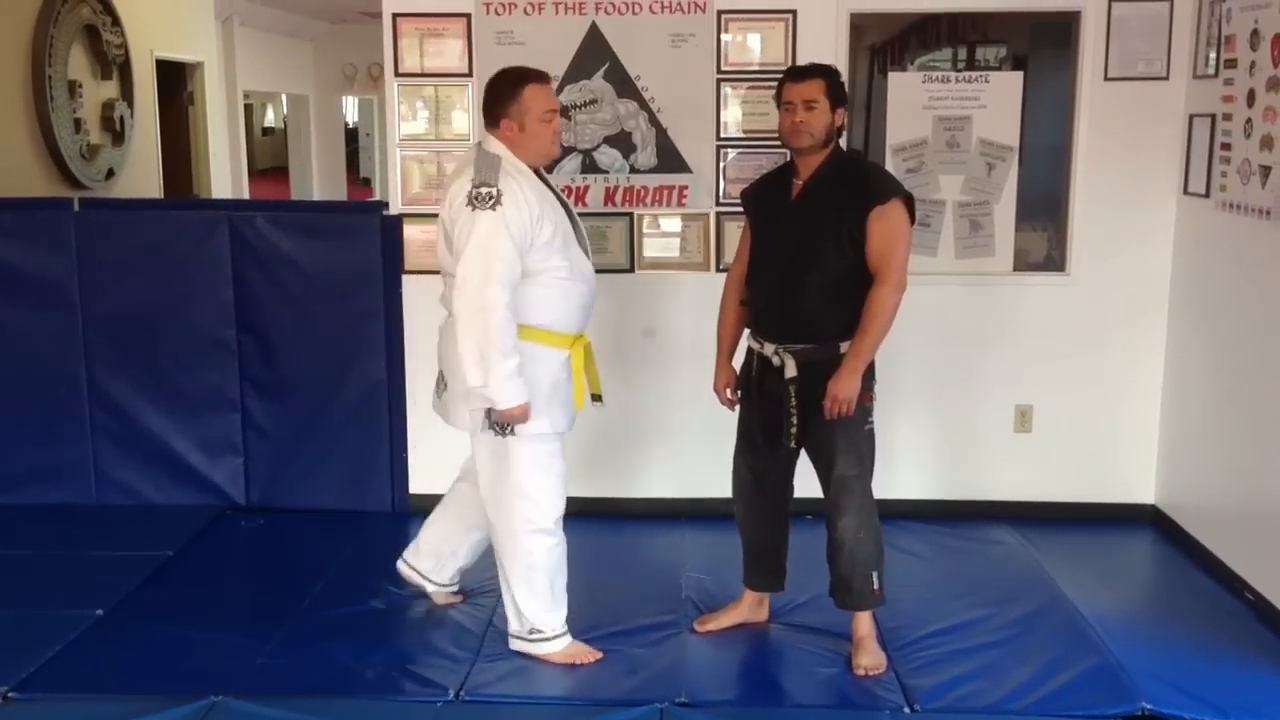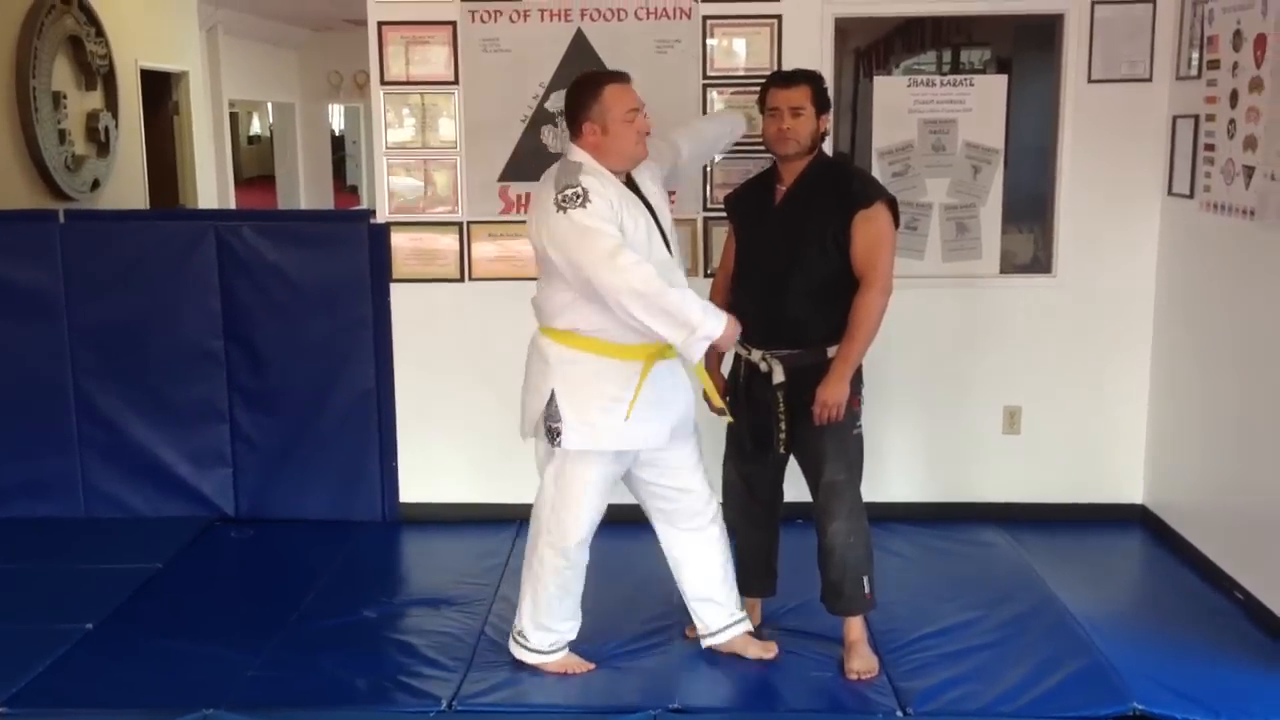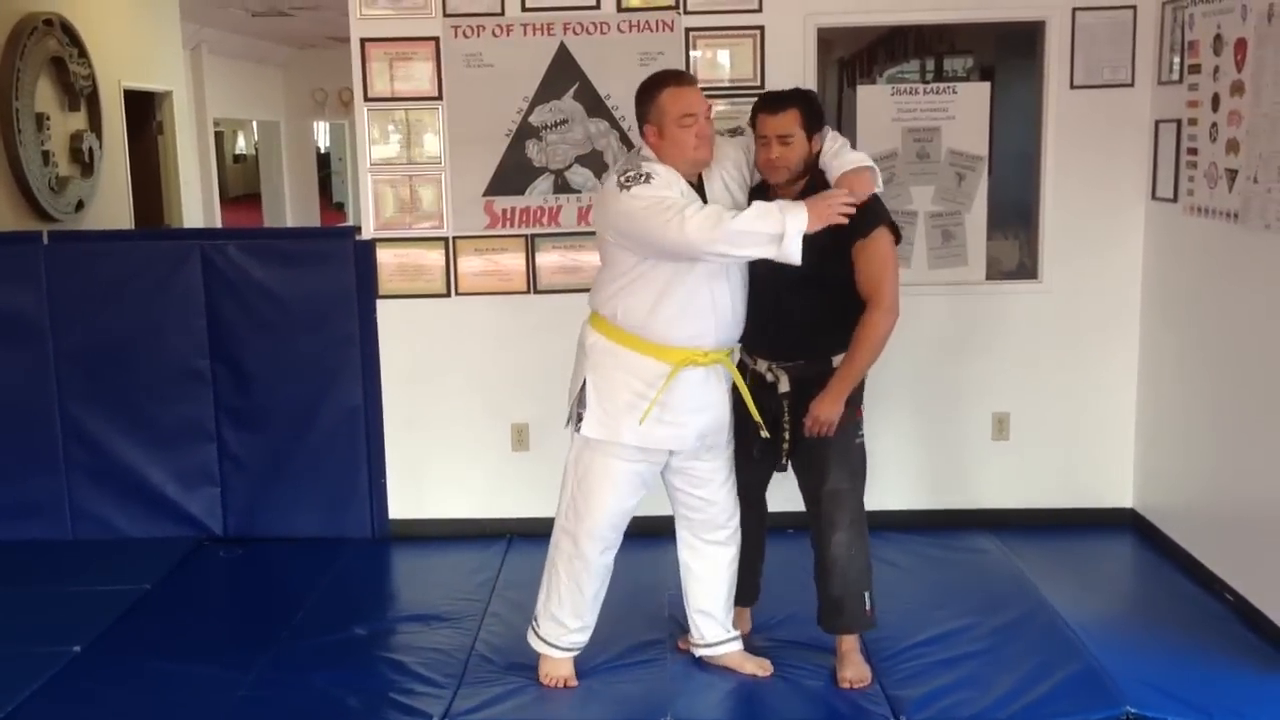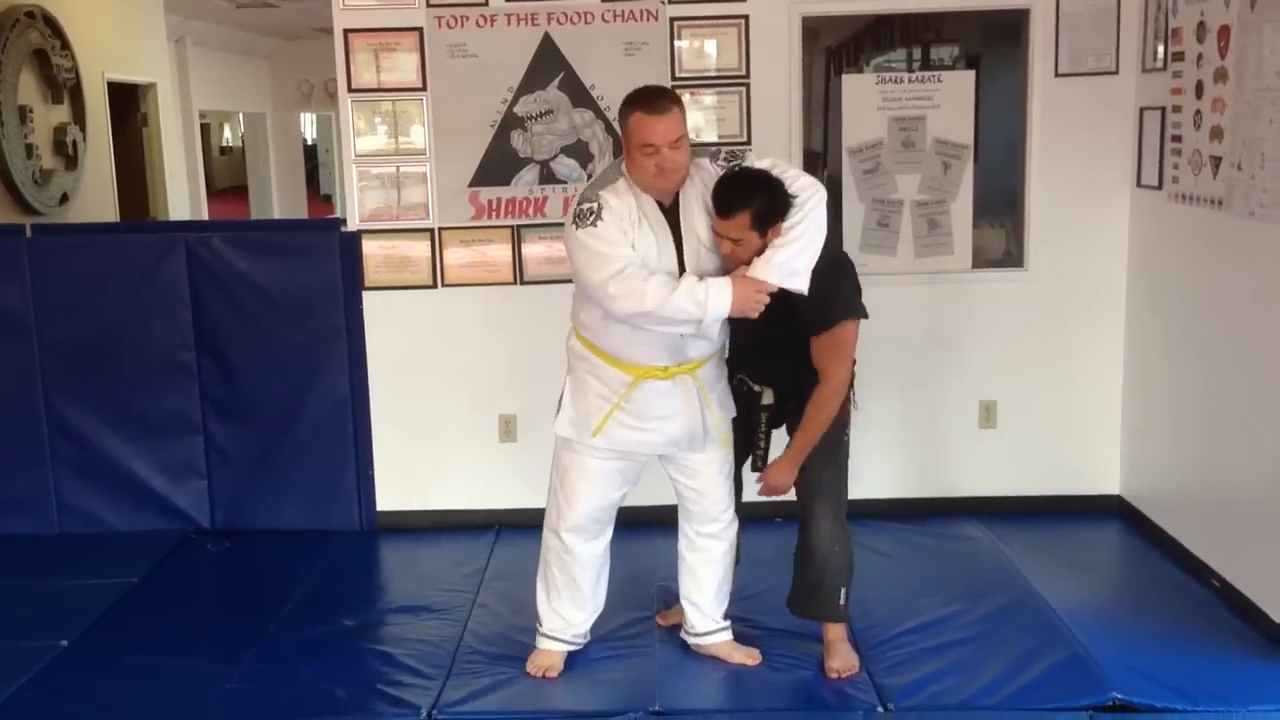
dt=0.5s
person 1, frame 1
left shoulder: (518, 174)
right shoulder: (490, 188)
right elbow: (481, 299)
right wrist: (504, 389)
left hip: (534, 361)
right hip: (504, 368)
left knee: (492, 481)
right knee: (532, 504)
left ankle: (429, 562)
right ankle: (540, 633)
person 1, frame 2
left shoulder: (634, 170)
right shoulder: (570, 196)
left elbow: (676, 148)
right elbow: (625, 280)
left wrist: (737, 121)
right wrist: (709, 324)
left hip: (650, 380)
right hip: (585, 384)
left knee: (691, 509)
right knee: (567, 524)
left ankle: (722, 624)
right ankle: (538, 642)
person 1, frame 3
left shoulder: (729, 159)
right shoulder: (631, 188)
right elbow: (698, 231)
left wrist: (850, 174)
right wrist: (800, 218)
left hip: (704, 384)
right hip: (629, 379)
left knee: (714, 520)
right knee: (592, 522)
left ankle: (715, 639)
right ankle: (556, 641)
person 1, frame 4
left shoulder: (719, 176)
right shoulder: (598, 208)
left elbow: (806, 194)
right elbow: (629, 294)
left wrist: (768, 275)
right wrist: (723, 296)
left hip: (696, 386)
right hip: (611, 387)
left knee: (712, 514)
right knee: (578, 519)
left ankle: (707, 629)
right ankle: (557, 634)
person 2, frame 1
left shoulder: (871, 189)
right shoulder: (764, 192)
left elbow: (888, 282)
right elbow: (740, 279)
left wrist: (853, 369)
right wrist: (725, 358)
left hip: (833, 368)
right hip: (766, 366)
left knee: (848, 501)
right knee: (756, 487)
left ankle: (863, 628)
right ankle: (755, 599)
person 2, frame 2
left shoulder: (856, 193)
right shoulder: (747, 198)
left elbow: (875, 286)
right elbow: (725, 284)
left wrist: (841, 374)
right wrist: (712, 363)
left hip: (819, 373)
right hip: (753, 372)
left knee: (837, 505)
right knee: (747, 494)
left ankle: (854, 632)
right ankle: (748, 606)
person 2, frame 3
left shoulder: (856, 210)
right shoulder: (748, 206)
left elbow: (882, 306)
left wrist: (837, 393)
left hip: (822, 380)
right hip: (754, 378)
left knee: (836, 515)
right knee: (736, 500)
left ankle: (847, 643)
right ankle: (737, 615)
person 2, frame 4
left shoulder: (825, 276)
right shoulder: (723, 251)
left elbow: (833, 380)
left wrist: (791, 460)
left hip: (811, 390)
right hip: (745, 380)
left knee: (821, 505)
left ankle: (834, 630)
